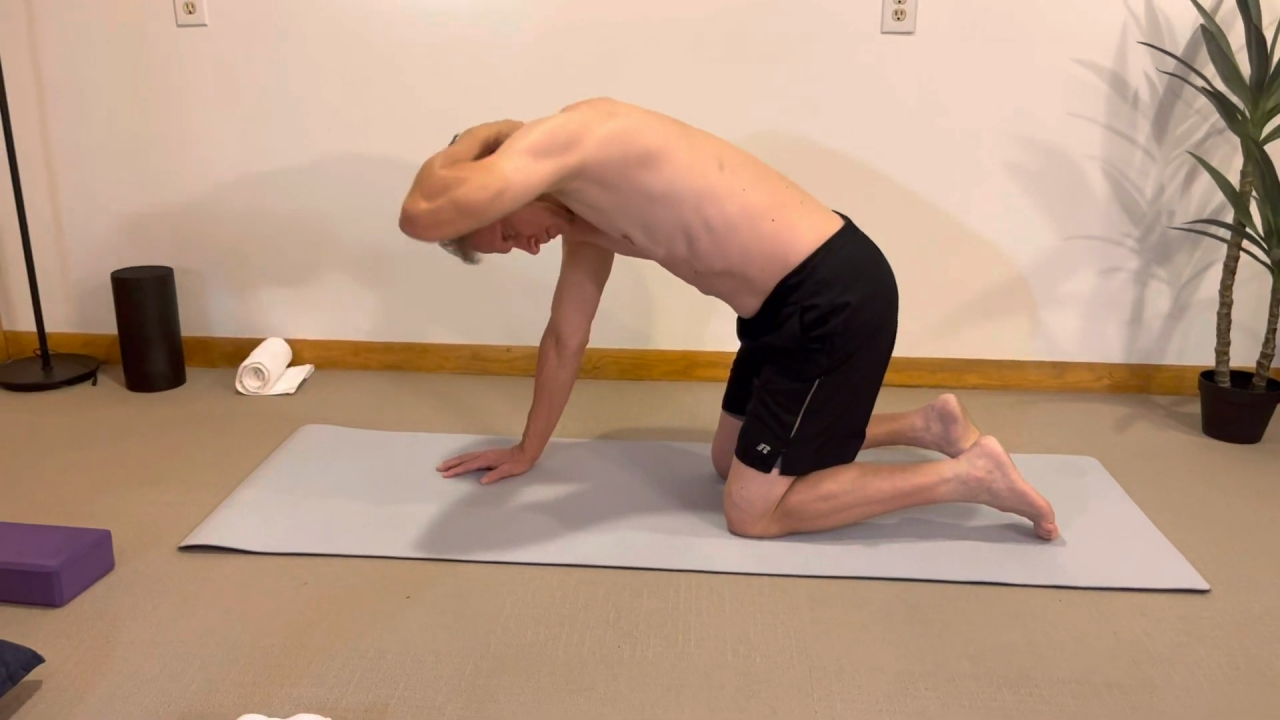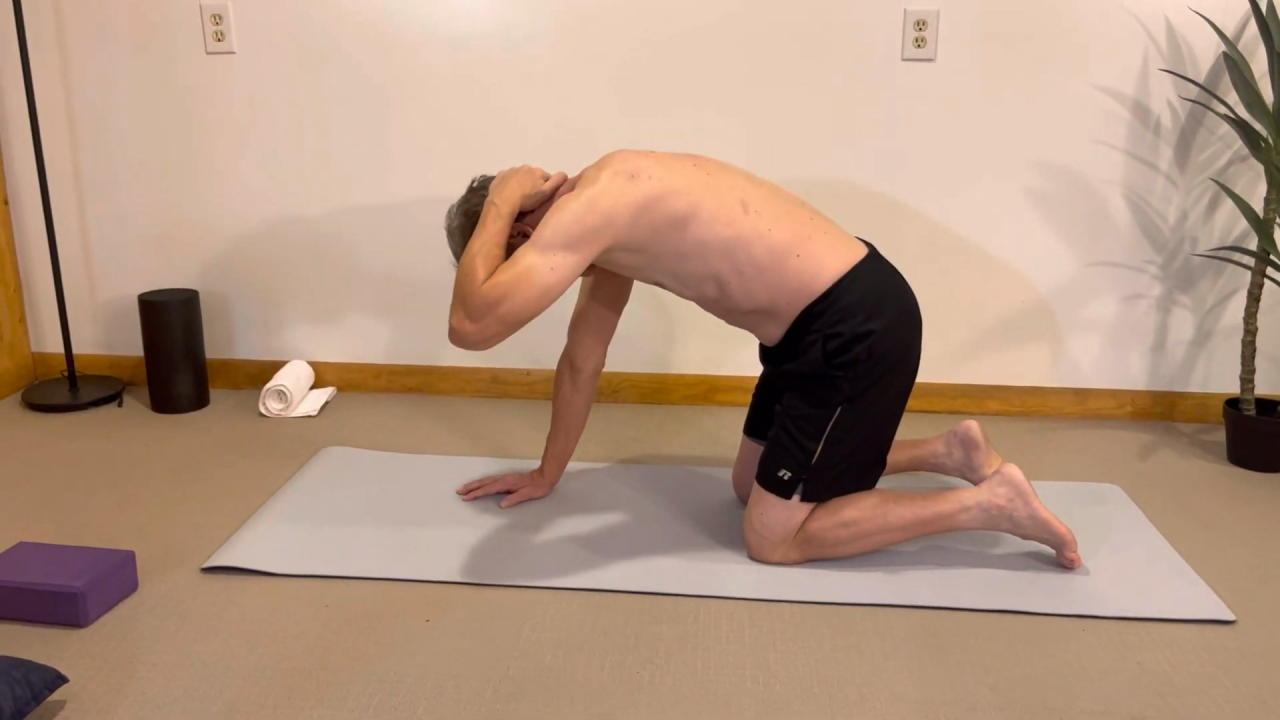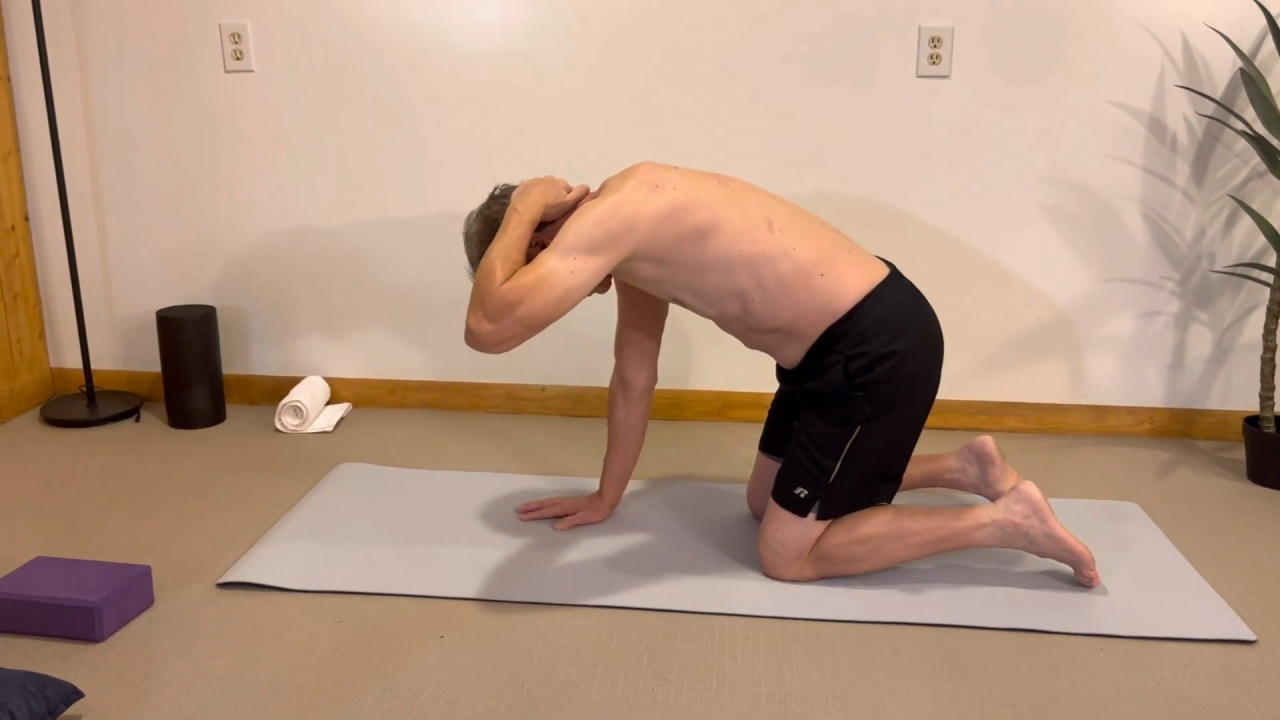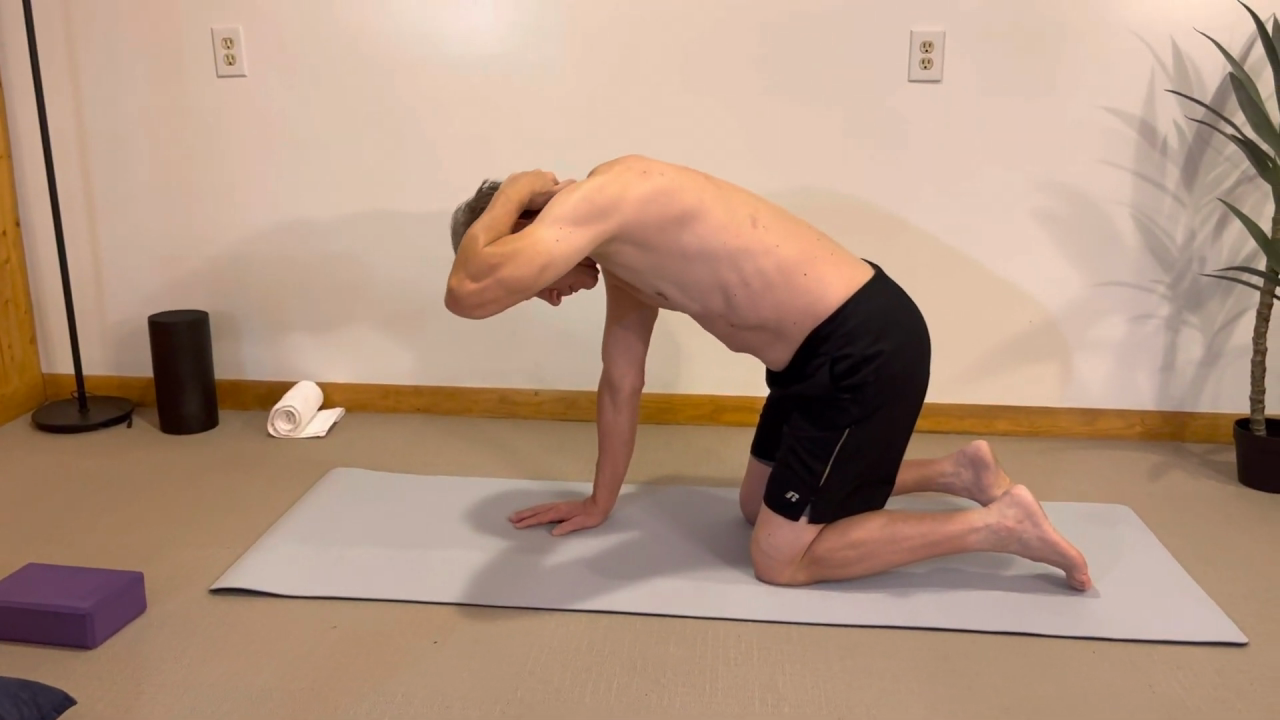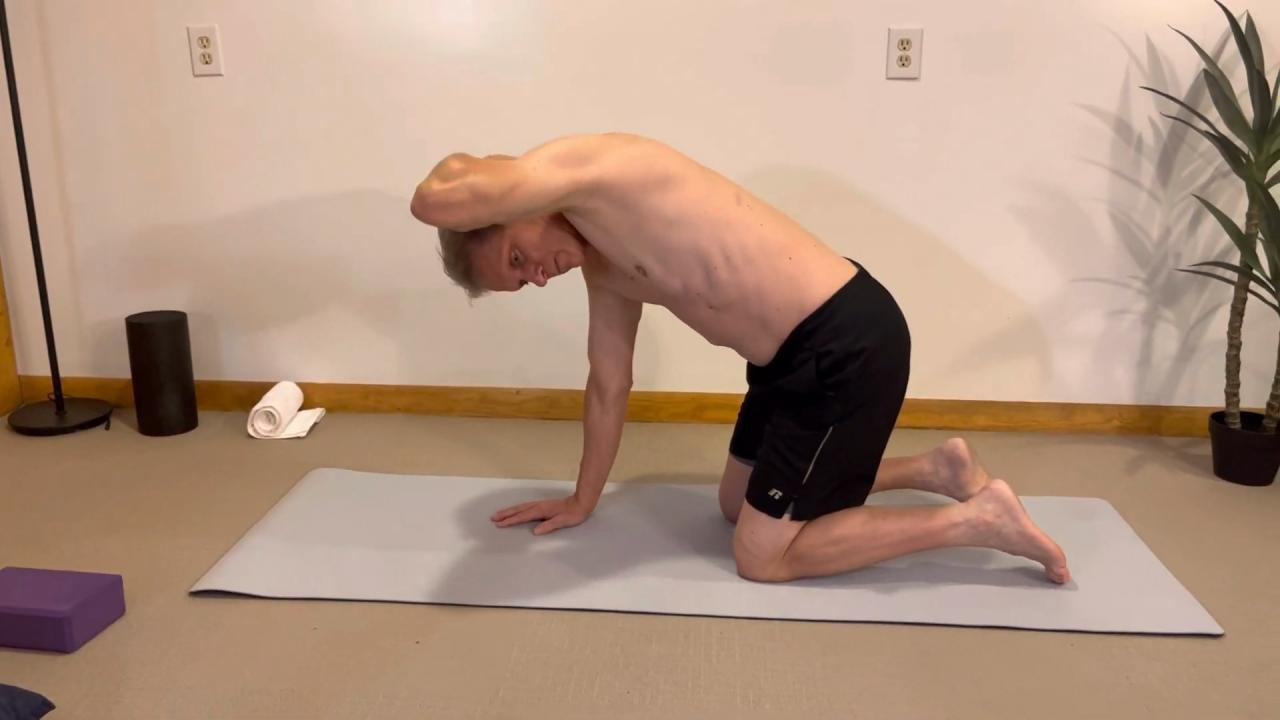
dt=1s
person 1, frame 1
left shoulder: (569, 135)
right shoulder: (584, 211)
left elbow: (423, 216)
right elbow: (565, 338)
left wrist: (479, 139)
right wrist: (527, 450)
left hip: (835, 297)
right hip: (797, 295)
left knee: (752, 511)
right knee: (731, 460)
left ankle: (970, 474)
right ankle: (926, 424)
person 1, frame 2
left shoulder: (591, 206)
right shoulder: (609, 220)
left elbow: (472, 326)
right elbow: (582, 360)
left wrist: (500, 200)
right wrist: (547, 473)
left hip: (857, 326)
right hip: (830, 315)
left knee: (773, 536)
right knee: (752, 485)
left ankle: (991, 503)
right ankle: (946, 451)
person 1, frame 3
left shoulder: (612, 214)
right shoulder: (630, 238)
left elbow: (488, 329)
right elbow: (633, 380)
left wrist: (523, 207)
right wrist: (605, 498)
left hip: (878, 346)
right hip: (844, 338)
left knee: (787, 553)
right knee: (766, 502)
left ankle: (1007, 520)
right ankle: (960, 467)
person 1, frame 4
left shoulder: (600, 197)
right shoulder: (618, 243)
left elbow: (470, 293)
right elbow: (621, 383)
left wrist: (513, 192)
right wrist: (599, 503)
left hip: (866, 349)
right hip: (829, 344)
left knee: (781, 558)
right knee: (759, 505)
left ankle: (999, 523)
right ankle: (956, 471)
person 1, frame 5
left shoulder: (589, 165)
right shoulder: (600, 260)
left elbow: (435, 202)
right elbow: (608, 384)
left wrist: (480, 168)
right wrist: (582, 500)
left hip: (848, 344)
right hip: (796, 349)
left knee: (763, 554)
right knee: (739, 503)
left ankle: (978, 518)
right ankle: (934, 468)
